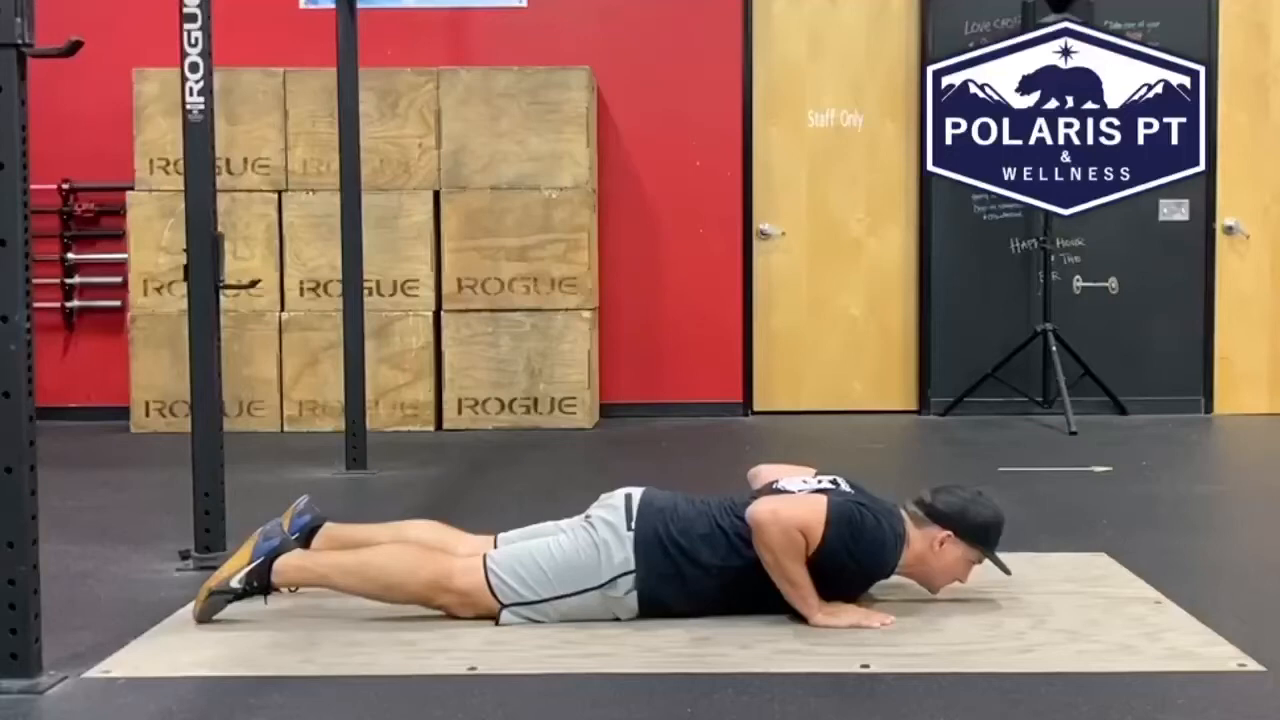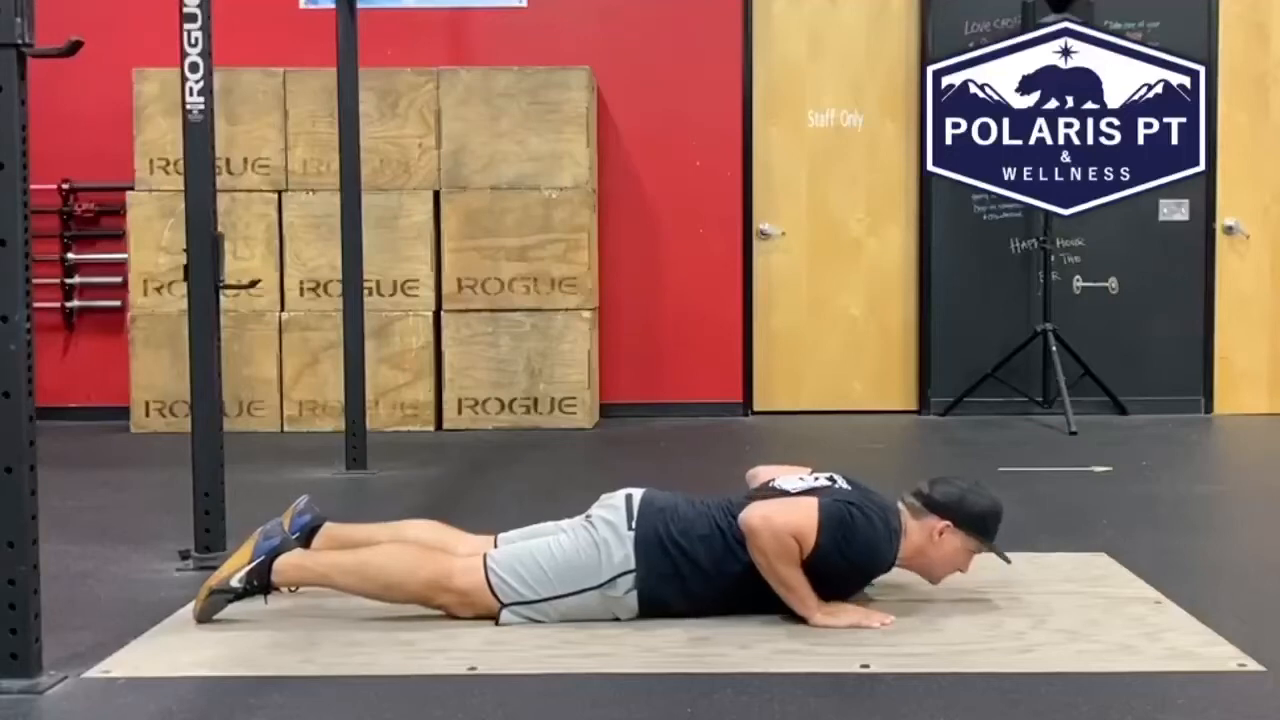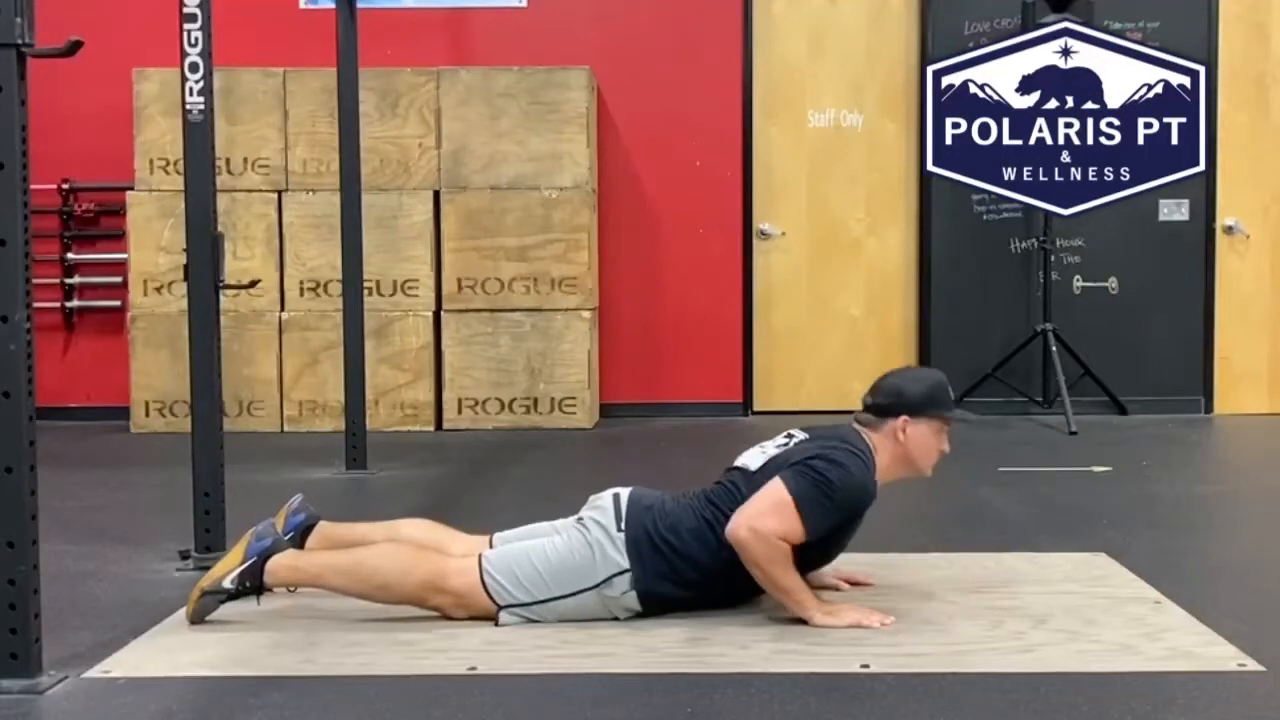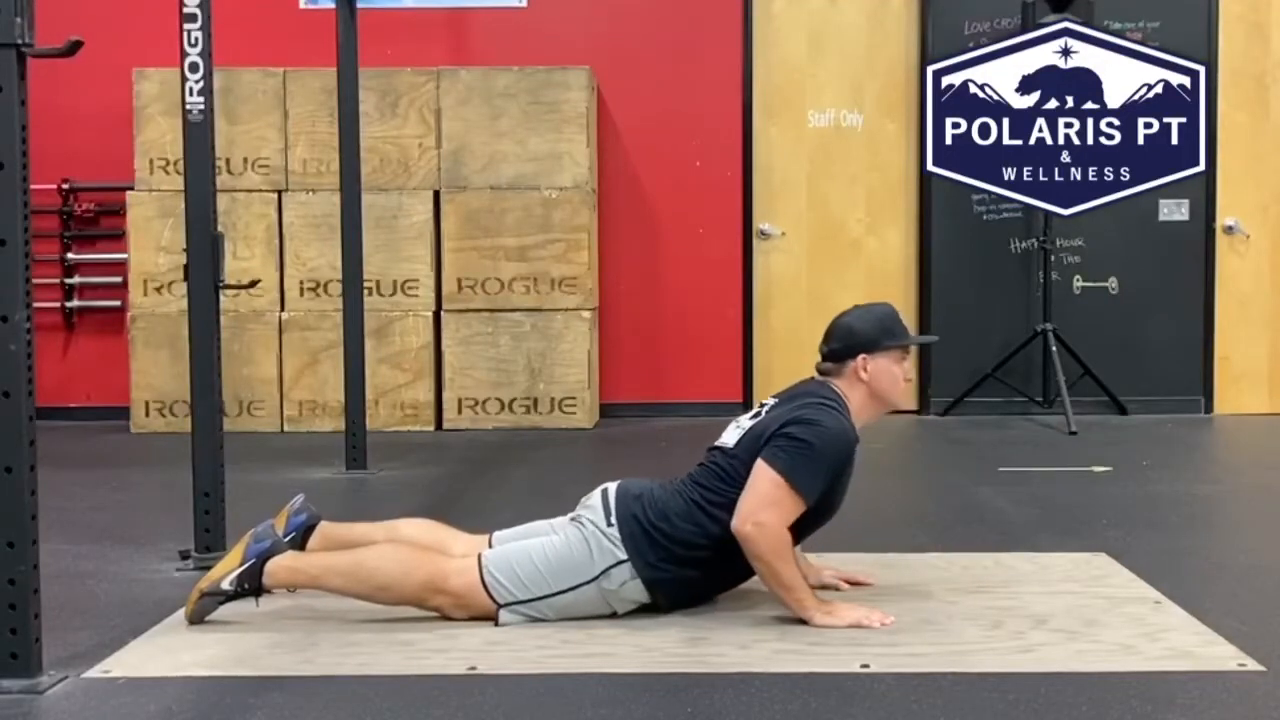
dt=0.5s
person 1, frame 1
left shoulder: (861, 511)
right shoulder: (873, 539)
left elbow: (765, 473)
right elbow: (768, 516)
right wrist: (816, 605)
left hip: (639, 526)
right hip: (631, 560)
left knee: (468, 549)
right knee: (458, 586)
left ankle: (312, 531)
right ankle: (277, 565)
person 1, frame 2
left shoulder: (860, 505)
right shoulder: (869, 535)
left elbow: (762, 477)
right elbow: (761, 525)
right wrist: (817, 606)
left hip: (641, 526)
right hip: (632, 564)
left knee: (467, 547)
right knee: (457, 584)
left ankle: (312, 531)
right ankle: (280, 565)
person 1, frame 3
left shoulder: (828, 442)
right shoulder: (849, 474)
right elbow: (747, 531)
left wrist: (807, 567)
right wrist: (813, 606)
left hip: (628, 526)
right hip: (623, 564)
left knee: (462, 546)
right knee: (449, 583)
left ankle: (305, 532)
right ankle: (273, 565)
person 1, frame 4
left shoulder: (804, 404)
right shoulder: (826, 428)
right elbow: (752, 525)
left wrist: (805, 568)
right wrist: (814, 608)
left hip: (627, 520)
right hip: (626, 558)
left knee: (461, 551)
right knee: (451, 587)
left ankle: (307, 533)
right ankle: (271, 567)
